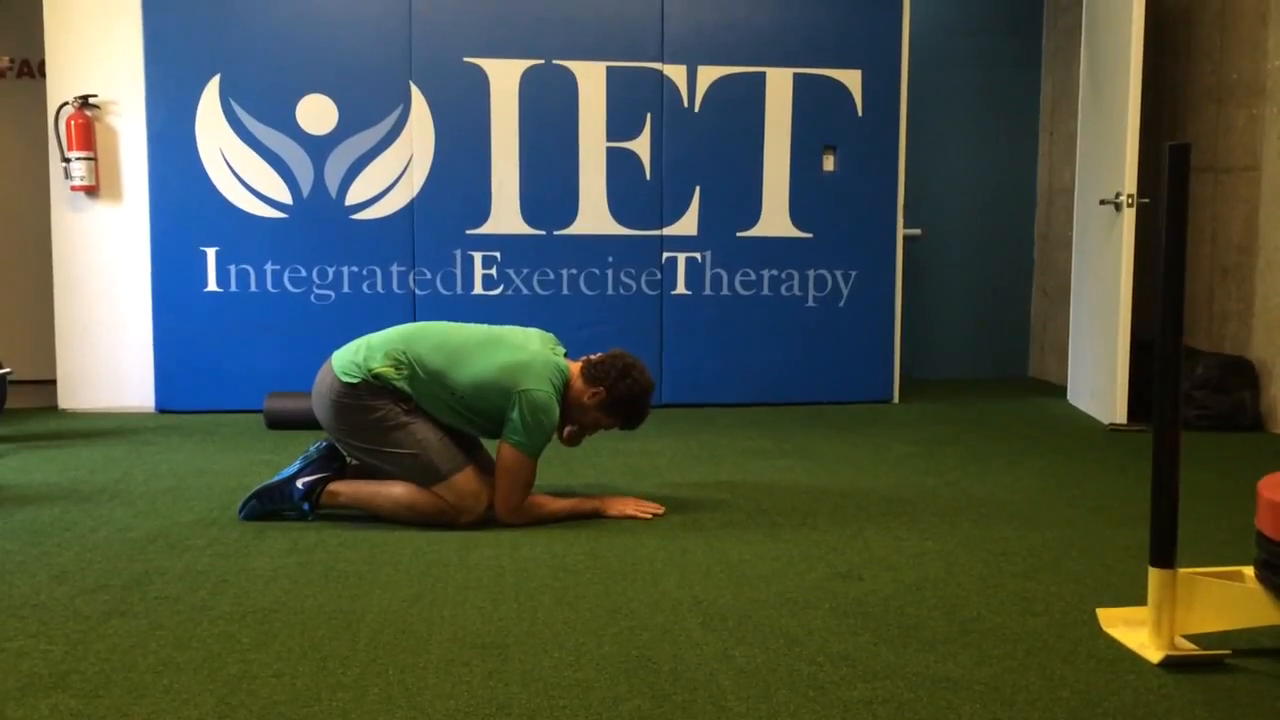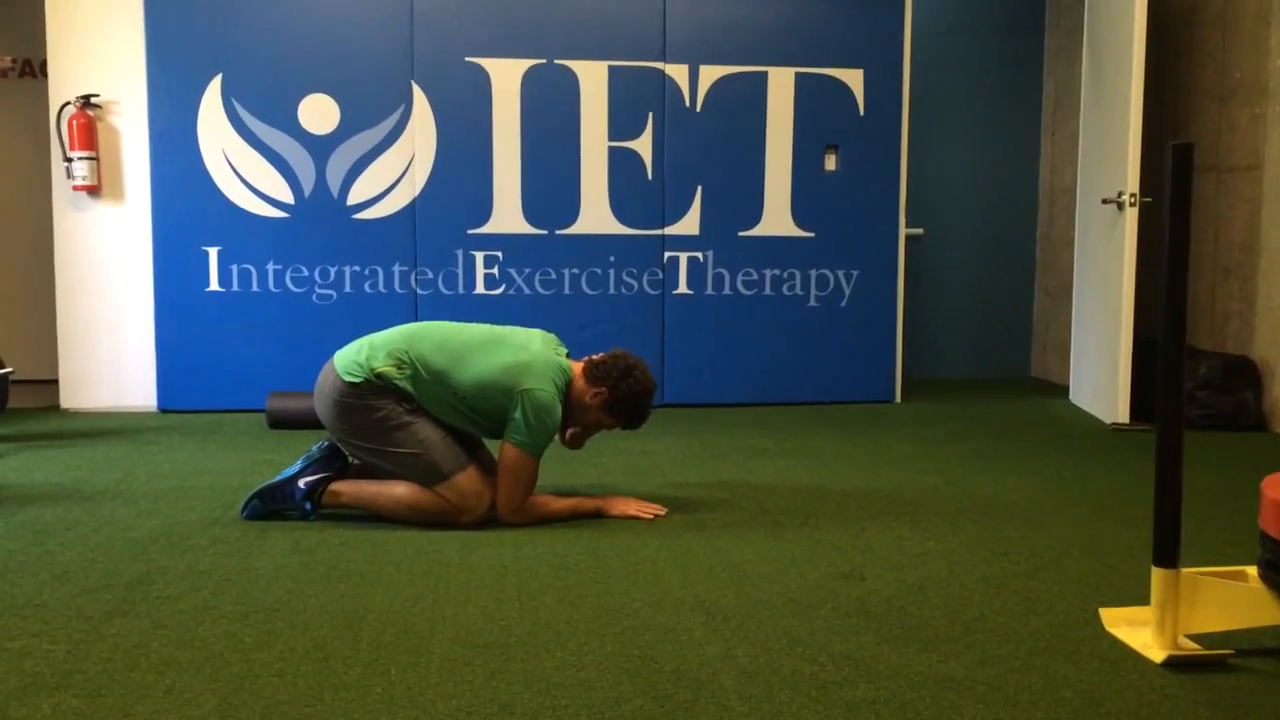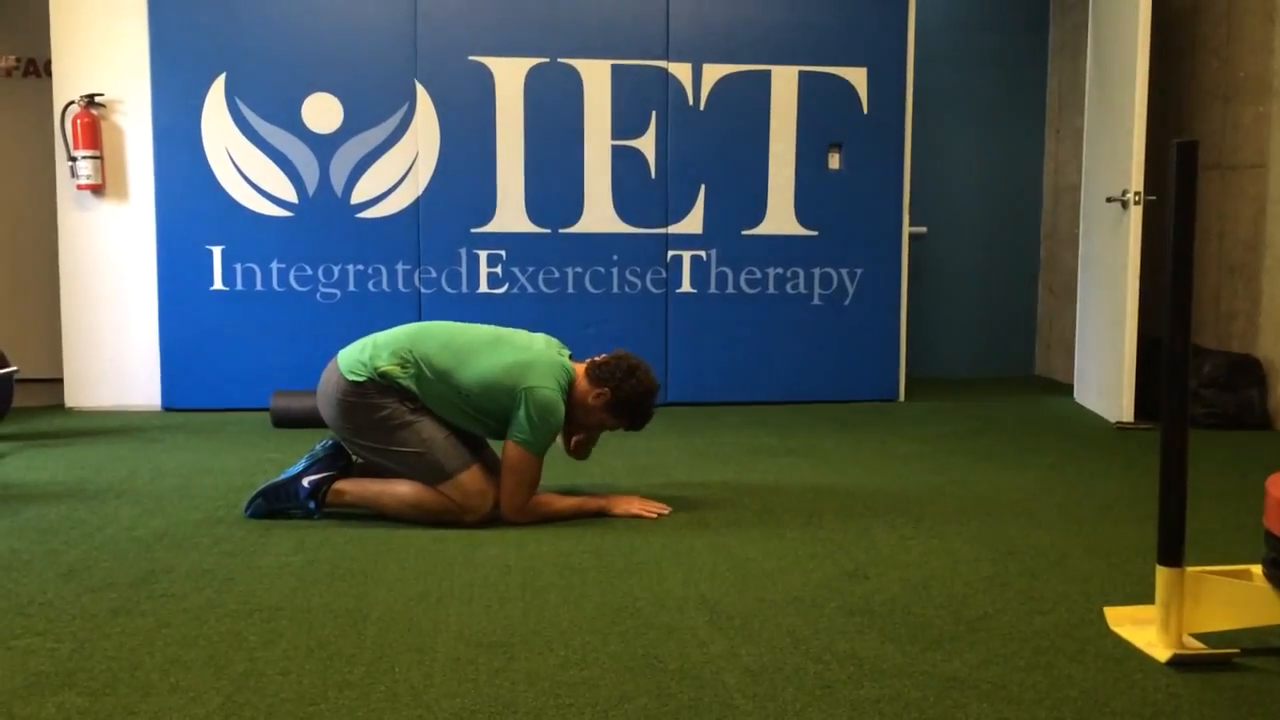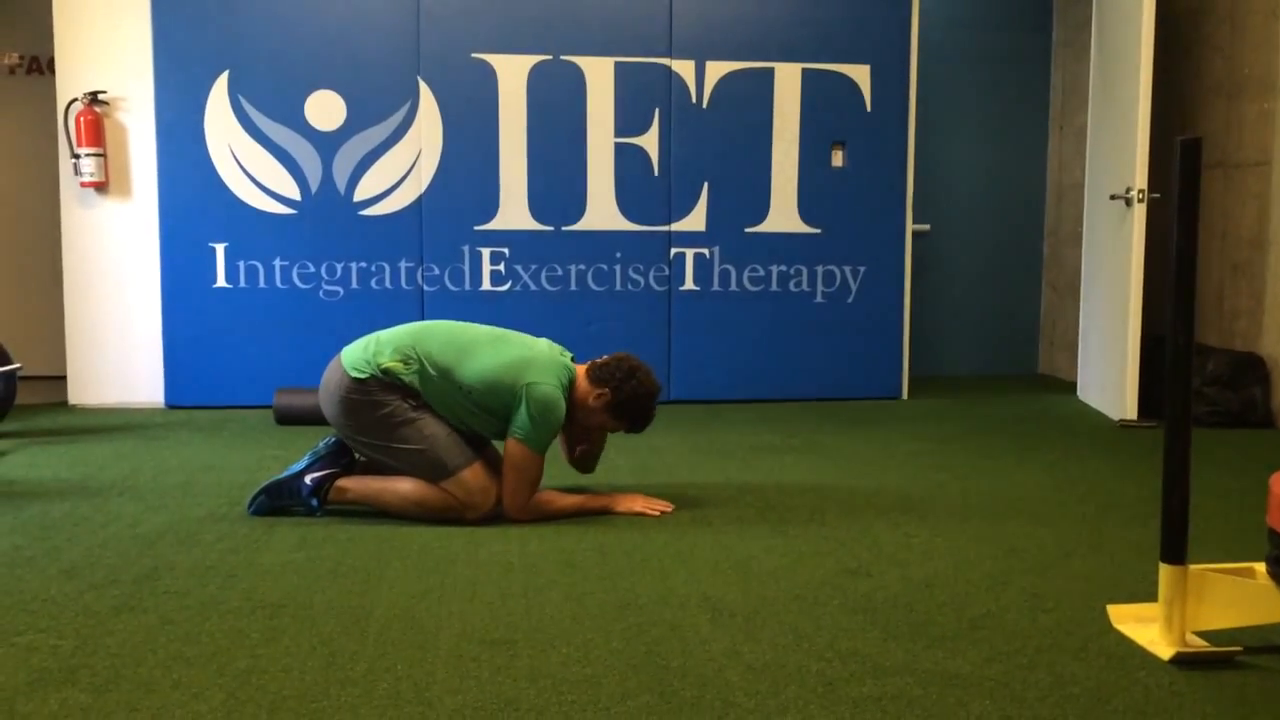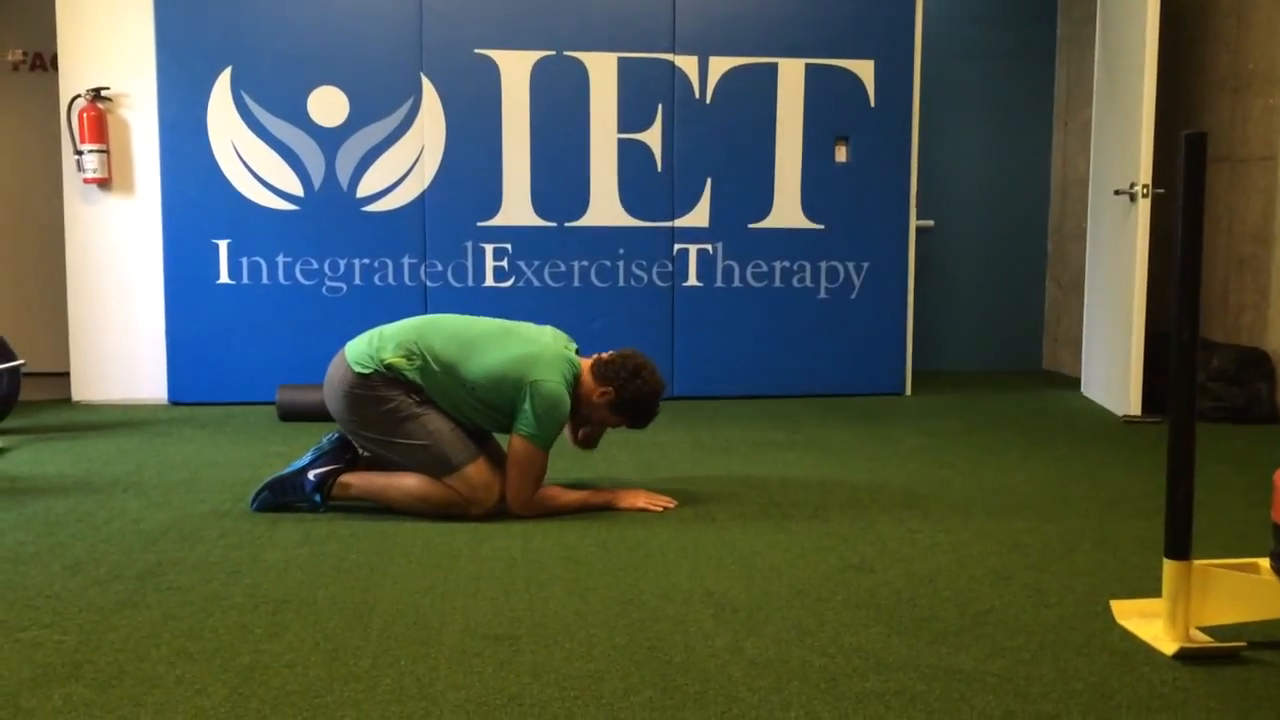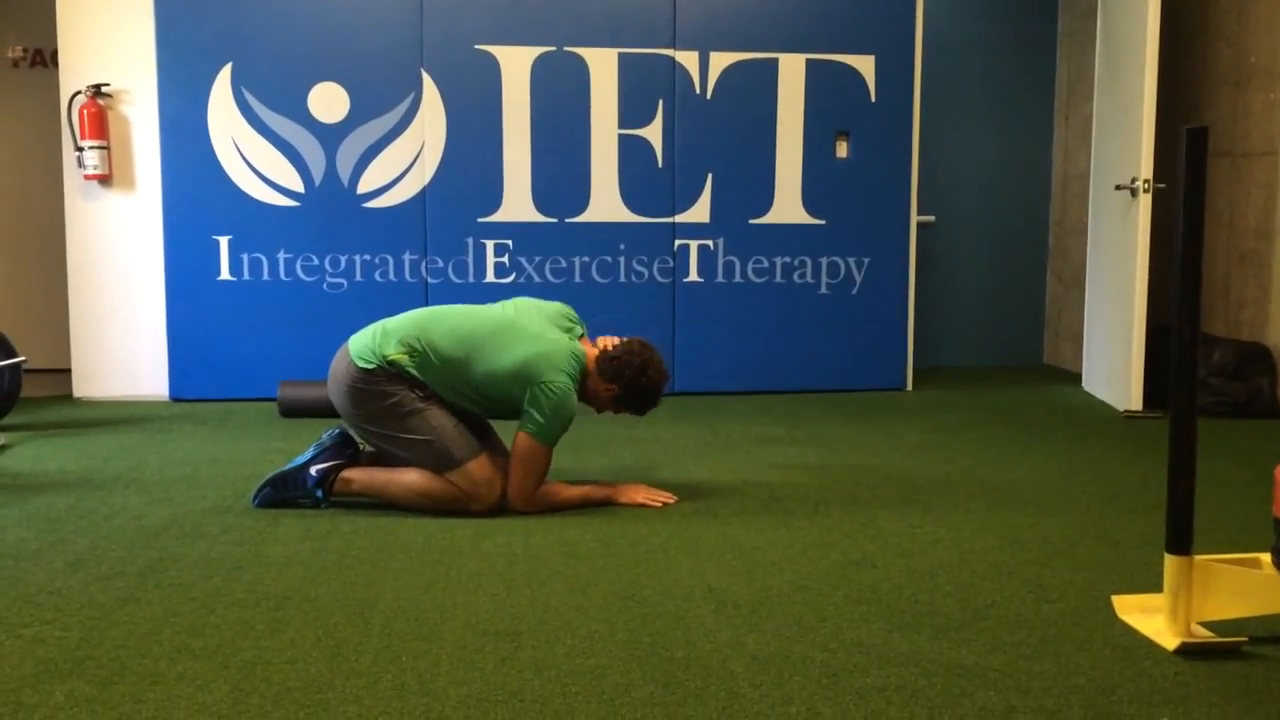
dt=0.2s
person 1, frame 1
left shoulder: (550, 348)
right shoulder: (537, 395)
left elbow: (567, 437)
right elbow: (510, 508)
left wrist: (578, 425)
right wrist: (600, 505)
left hip: (364, 372)
right hip: (354, 390)
left knee: (484, 481)
right knee: (469, 503)
left ankle: (342, 464)
right ankle: (317, 491)
person 1, frame 2
left shoulder: (551, 348)
right shoulder: (540, 395)
left elbow: (570, 440)
right elbow: (512, 508)
left wrist: (585, 421)
right wrist: (602, 505)
left hip: (365, 373)
right hip: (357, 390)
left knee: (485, 480)
right knee: (471, 503)
left ankle: (345, 463)
right ankle: (319, 491)
person 1, frame 3
left shoulder: (555, 353)
right shoulder: (543, 395)
left elbow: (576, 450)
right elbow: (516, 507)
left wrist: (591, 424)
right wrist: (606, 504)
left hip: (368, 373)
right hip: (361, 389)
left knee: (489, 480)
right knee: (475, 502)
left ankle: (349, 463)
right ankle: (322, 489)
person 1, frame 4
left shoulder: (559, 360)
right shoulder: (544, 393)
left elbow: (582, 463)
right elbow: (518, 505)
left wrist: (594, 429)
right wrist: (610, 503)
left hip: (370, 370)
right hip: (362, 386)
left knee: (491, 476)
right knee: (477, 499)
left ankle: (350, 461)
right ankle: (326, 487)
person 1, frame 5
left shoulder: (561, 347)
right shoulder: (548, 389)
left elbow: (584, 442)
right elbow: (521, 501)
left wrist: (597, 418)
right wrist: (612, 497)
left hip: (375, 366)
right hip: (366, 382)
left knee: (496, 472)
right knee: (481, 495)
left ankle: (353, 457)
right ankle: (329, 483)
person 1, frame 6
left shoulder: (564, 319)
right shoulder: (555, 386)
right elbow: (523, 497)
left wrist: (606, 352)
right wrist: (612, 493)
left hip: (378, 358)
right hip: (370, 376)
left knee: (497, 468)
right knee: (483, 491)
left ankle: (354, 454)
right ankle: (331, 478)
